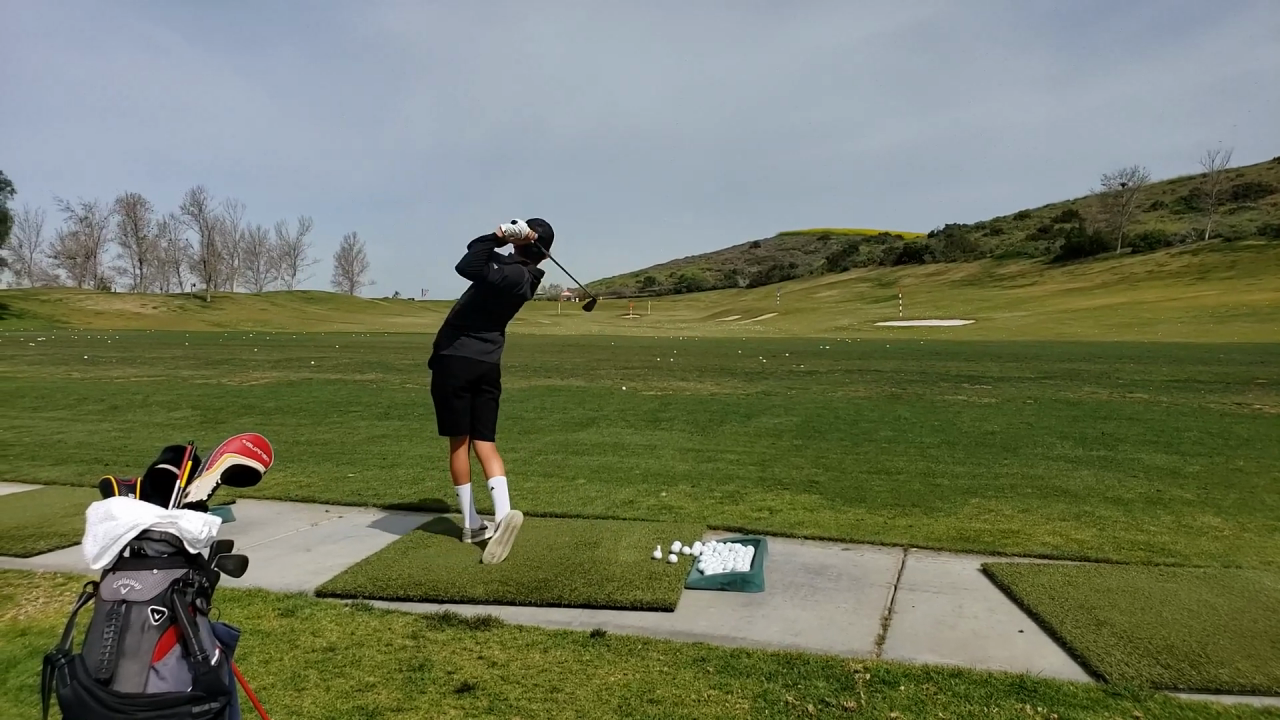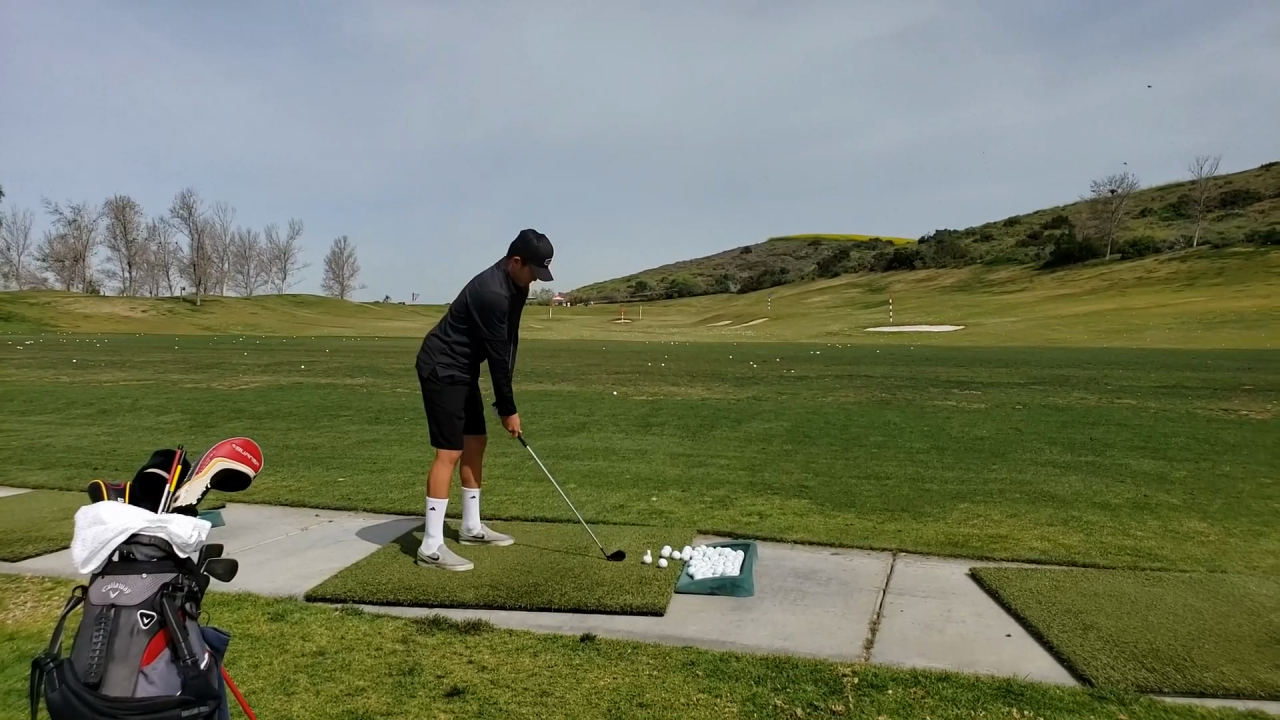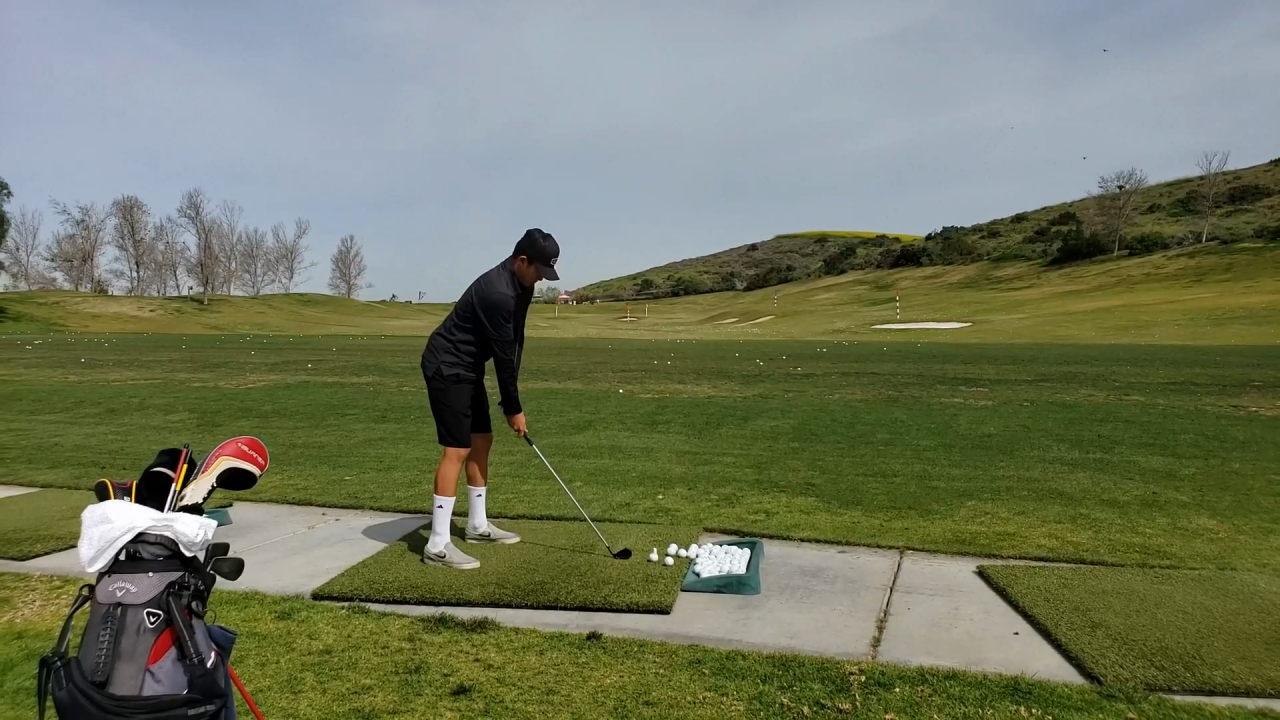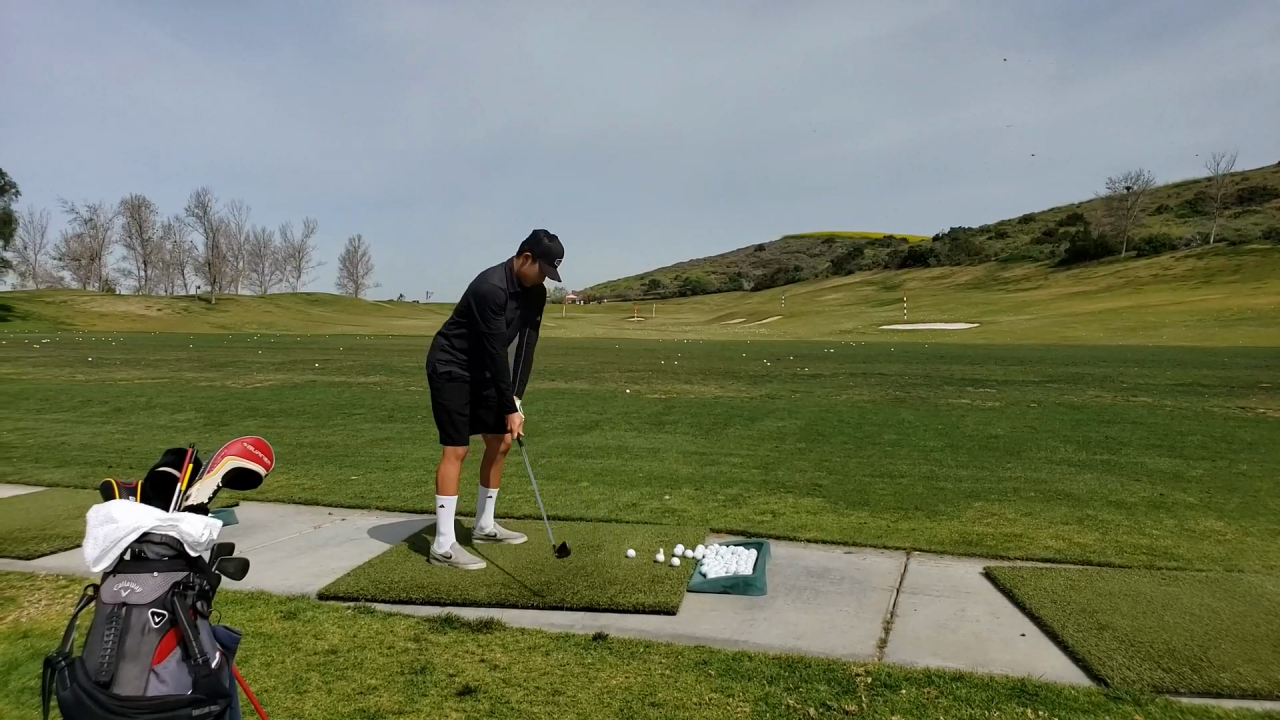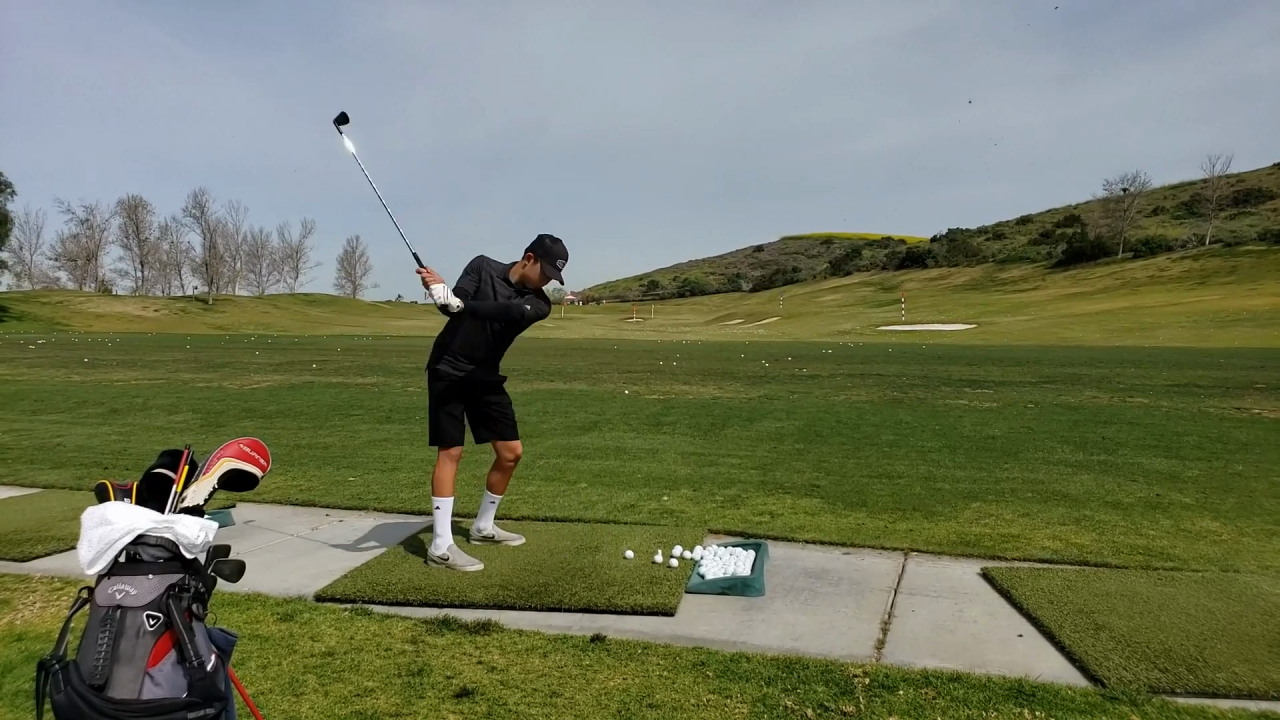
dt=0.3s
person 1, frame 1
left shoulder: (513, 274)
right shoulder: (526, 275)
left elbow: (466, 266)
right elbow: (479, 253)
left wrist: (501, 235)
right wrist: (504, 235)
left hip: (455, 359)
right hip: (487, 364)
left knee: (460, 442)
right knee: (484, 442)
left ankle: (472, 524)
right ankle: (503, 513)
person 1, frame 2
left shoulder: (498, 286)
right shoulder: (499, 290)
left elbow: (507, 345)
right elbow: (497, 355)
left wrist: (507, 406)
right wrist: (508, 410)
left hip: (455, 370)
right hip: (447, 371)
left knee: (472, 445)
right knee: (449, 452)
left ankle: (472, 528)
right ankle: (431, 545)
person 1, frame 3
left shoulder: (521, 286)
right shoulder: (497, 293)
left elbow: (515, 343)
right elbow: (503, 354)
left wrist: (511, 402)
right wrist: (513, 408)
left hip: (468, 368)
right hip: (447, 367)
left knee: (481, 442)
right knee: (457, 450)
left ankle: (477, 525)
right ankle: (438, 544)
person 1, frame 4
left shoulder: (535, 293)
right shoulder: (492, 286)
left elbow: (526, 347)
right elbow: (496, 350)
left wrist: (516, 398)
right wrist: (509, 407)
left hip: (480, 371)
right hip: (450, 367)
left knee: (500, 442)
right knee: (456, 449)
left ankle: (485, 525)
right ankle: (443, 545)
person 1, frame 5
left shoulder: (539, 305)
right shoulder: (483, 266)
left elbow: (503, 311)
right elbow: (451, 303)
left wrist: (456, 301)
right wrist: (441, 291)
left hip: (486, 377)
right hip: (448, 370)
left knee: (511, 452)
right knee: (451, 452)
left ankle: (484, 527)
right ankle: (441, 546)
